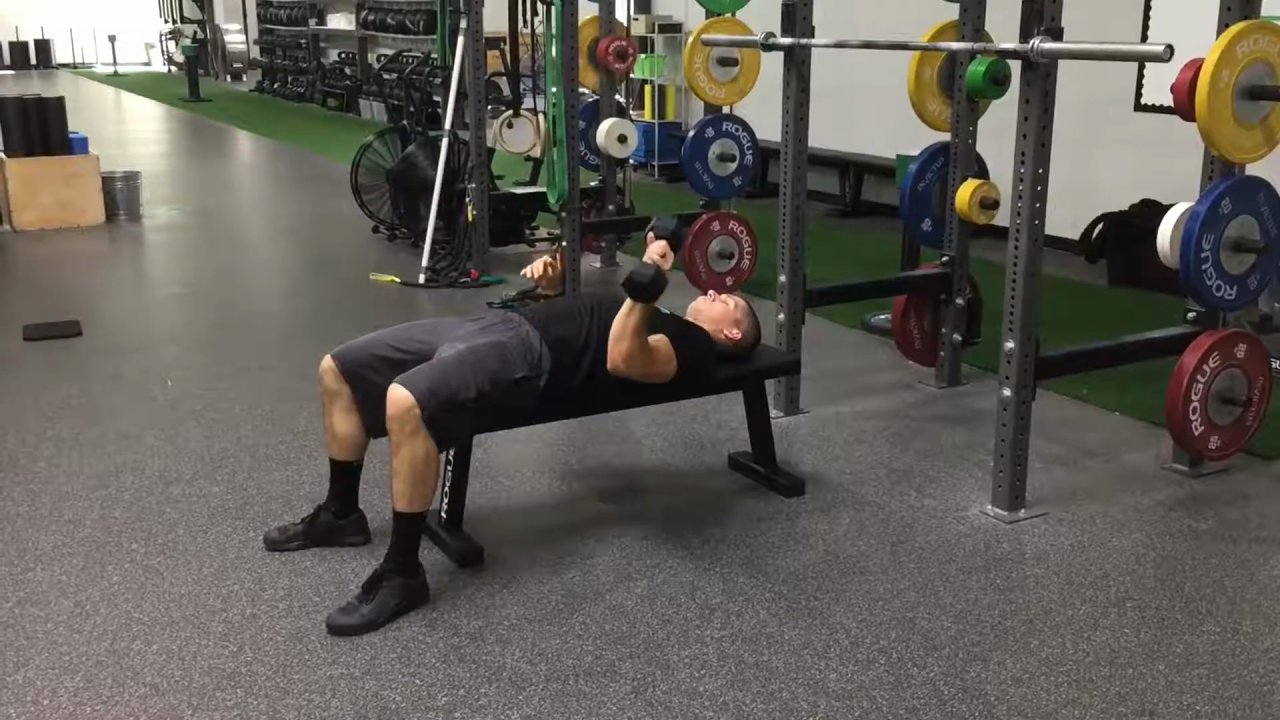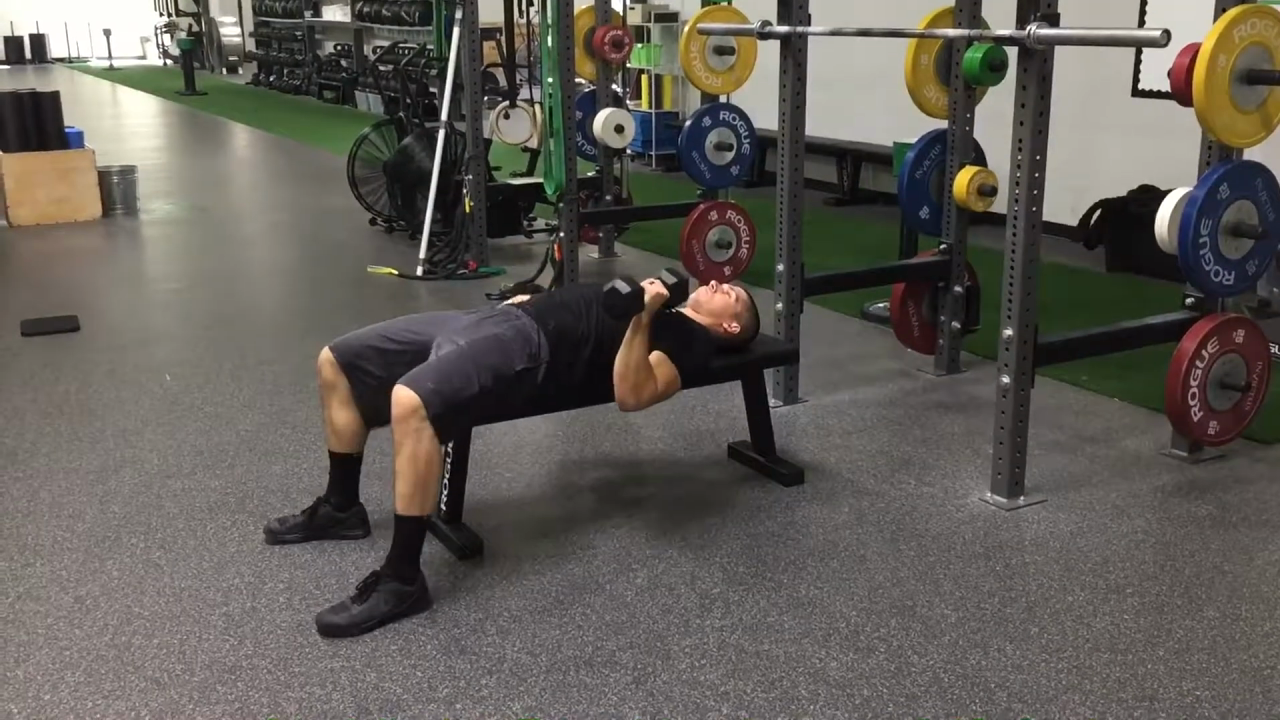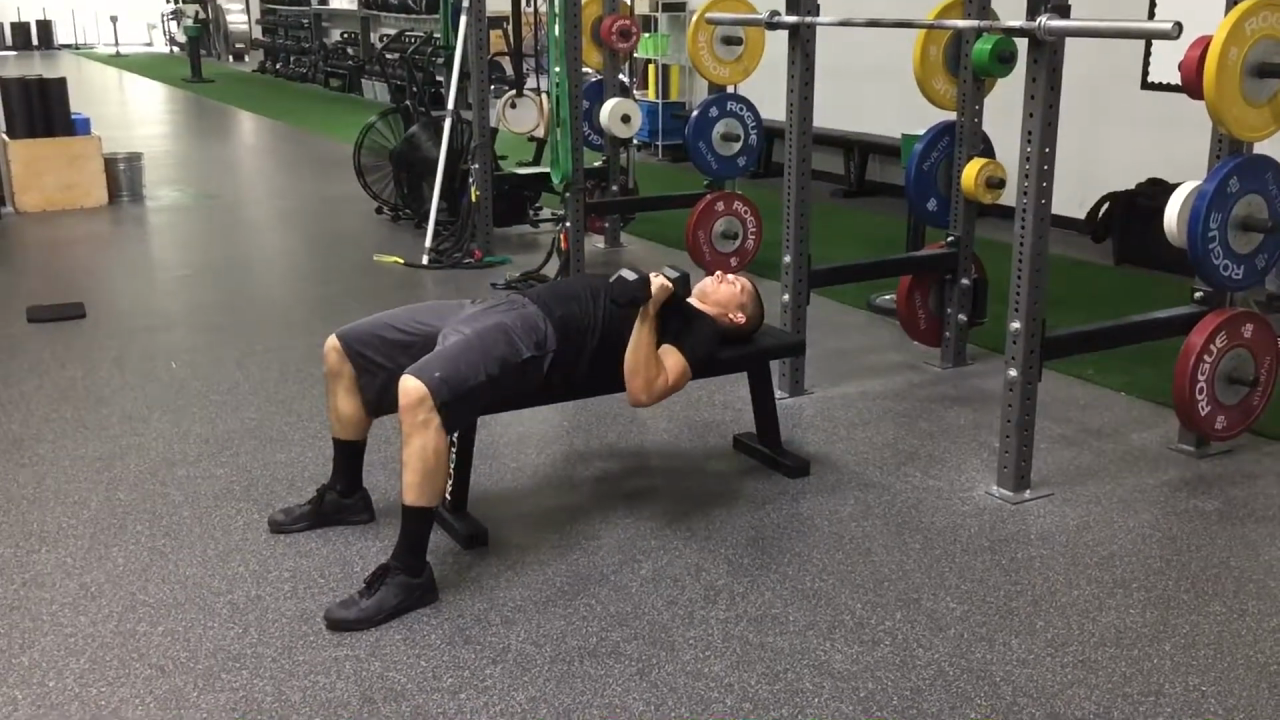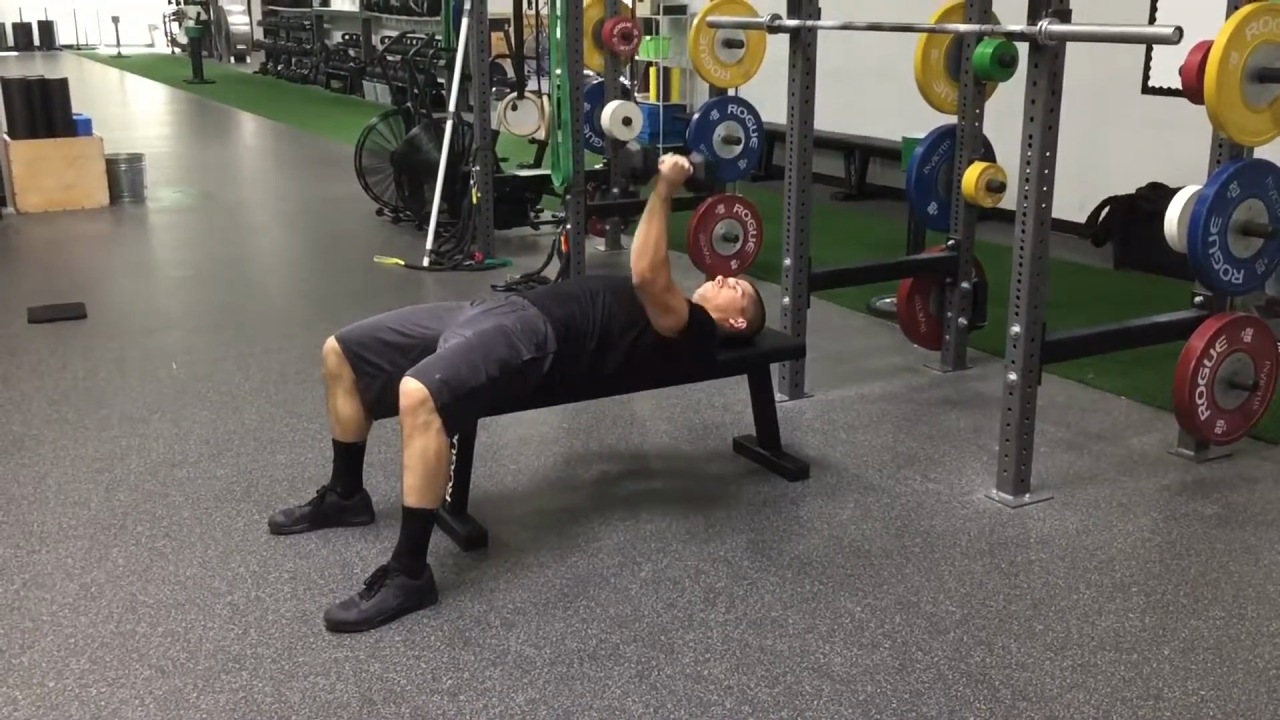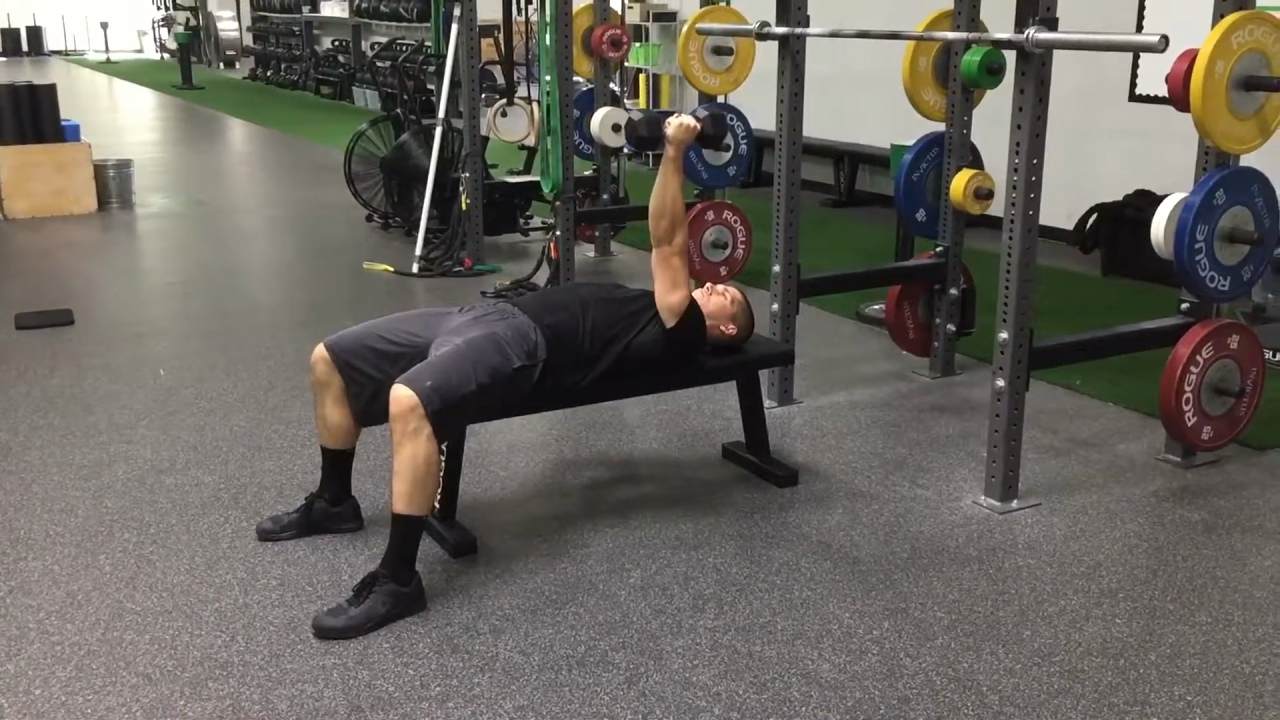
dt=1s
person 1, frame 1
left shoulder: (694, 344)
right shoulder: (661, 322)
left elbow: (621, 360)
right wrist: (551, 288)
left hip: (526, 357)
left knee: (406, 404)
right knee: (338, 370)
left ankle: (402, 573)
right ankle: (341, 514)
person 1, frame 2
left shoulder: (691, 339)
right shoulder: (656, 312)
left elbow: (630, 394)
left wrist: (643, 317)
right wrist: (529, 298)
left hip: (525, 346)
left knee: (411, 403)
right knee: (337, 363)
left ankle: (401, 578)
right ankle: (340, 507)
person 1, frame 3
left shoulder: (697, 328)
right shoulder: (663, 299)
left elbow: (642, 389)
left wrist: (649, 308)
left hip: (532, 335)
left knee: (418, 394)
right knee: (342, 351)
left ankle: (409, 571)
right ankle: (345, 494)
person 1, frame 4
left shoulder: (693, 331)
right shoulder: (665, 303)
left elbow: (645, 276)
left wrist: (664, 189)
left hip: (532, 337)
left knee: (418, 396)
right knee: (341, 353)
left ankle: (409, 574)
right ankle: (345, 495)
person 1, frame 5
left shoulder: (680, 333)
right shoulder: (648, 310)
left elbow: (668, 244)
left wrist: (675, 152)
left hip: (524, 345)
left knee: (410, 402)
right knee: (329, 361)
left ankle: (398, 581)
right ankle: (333, 502)
